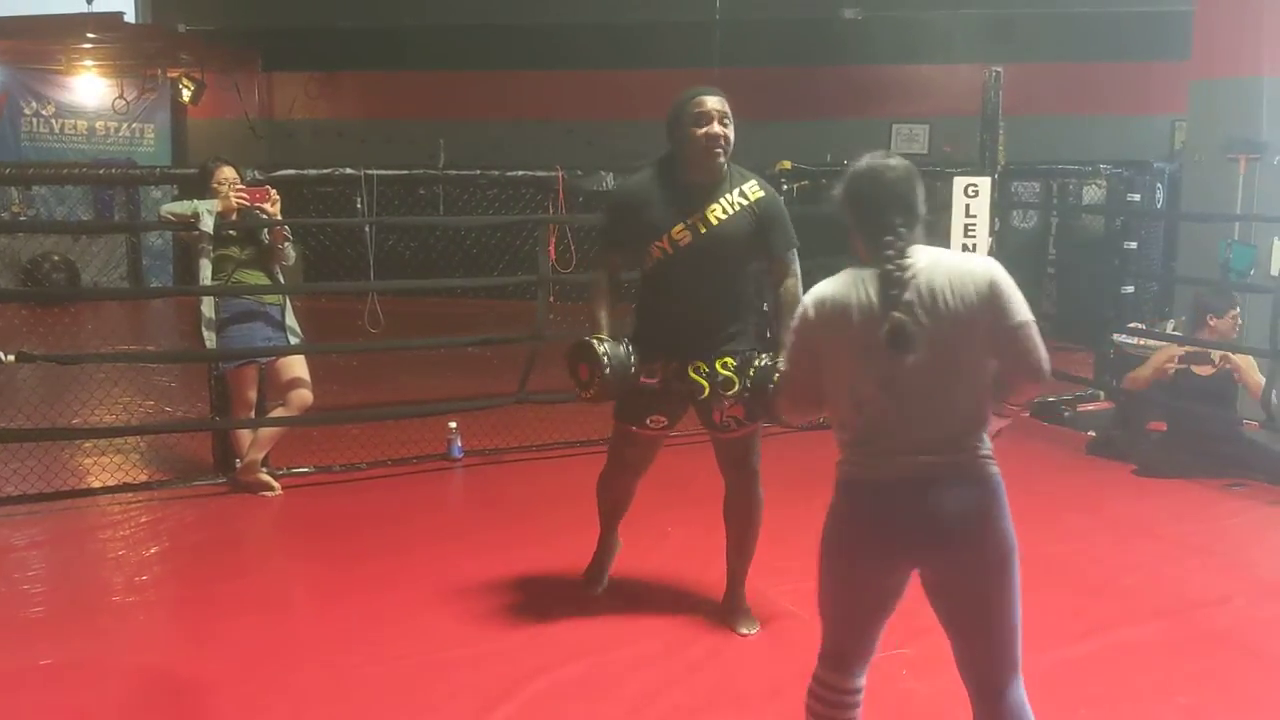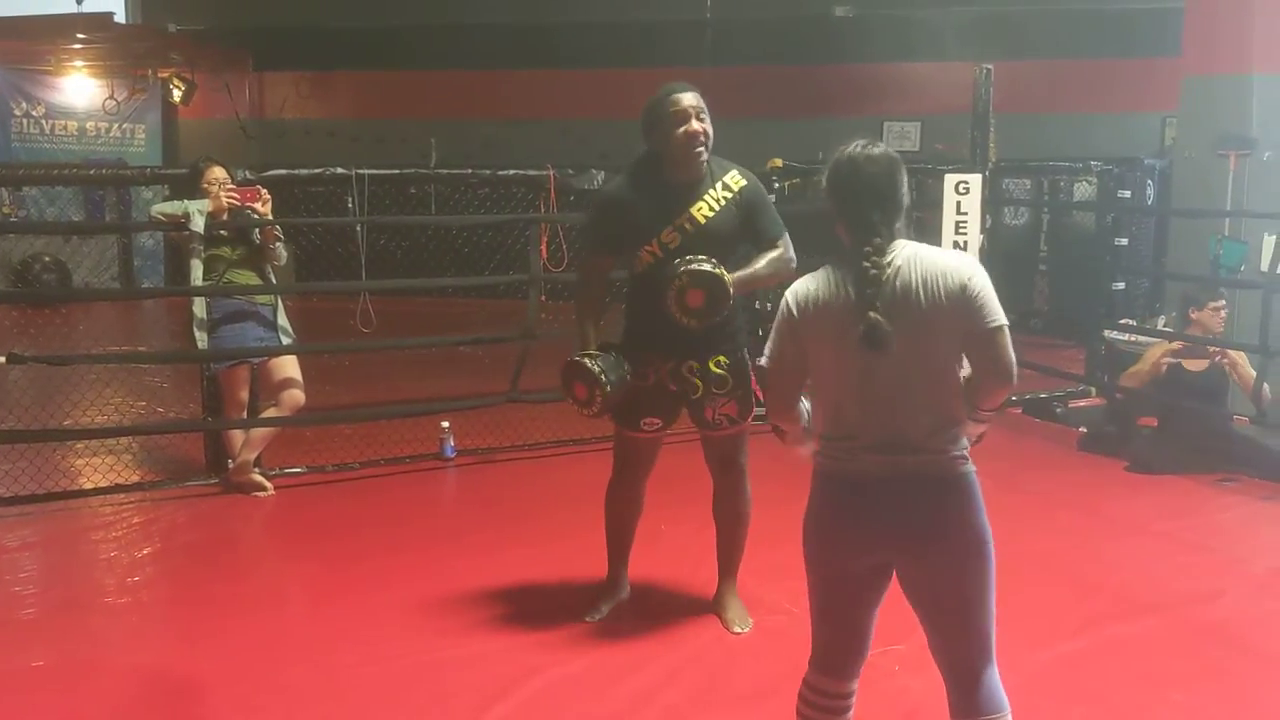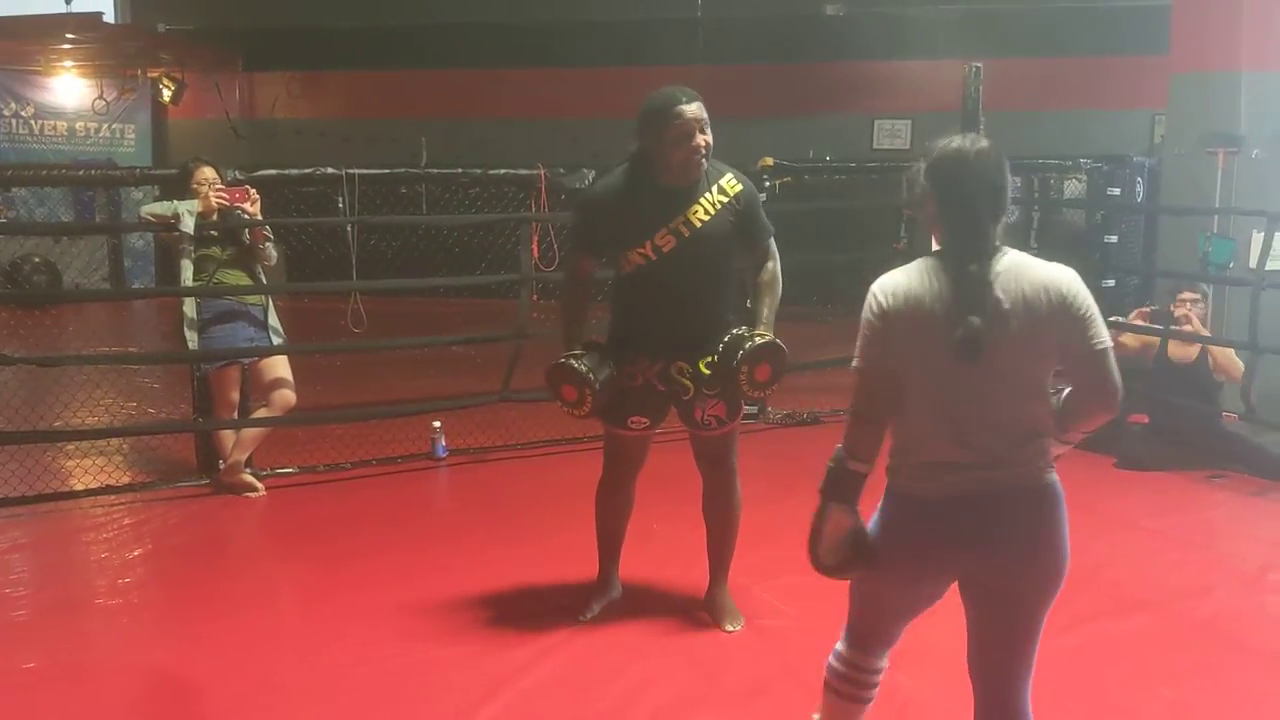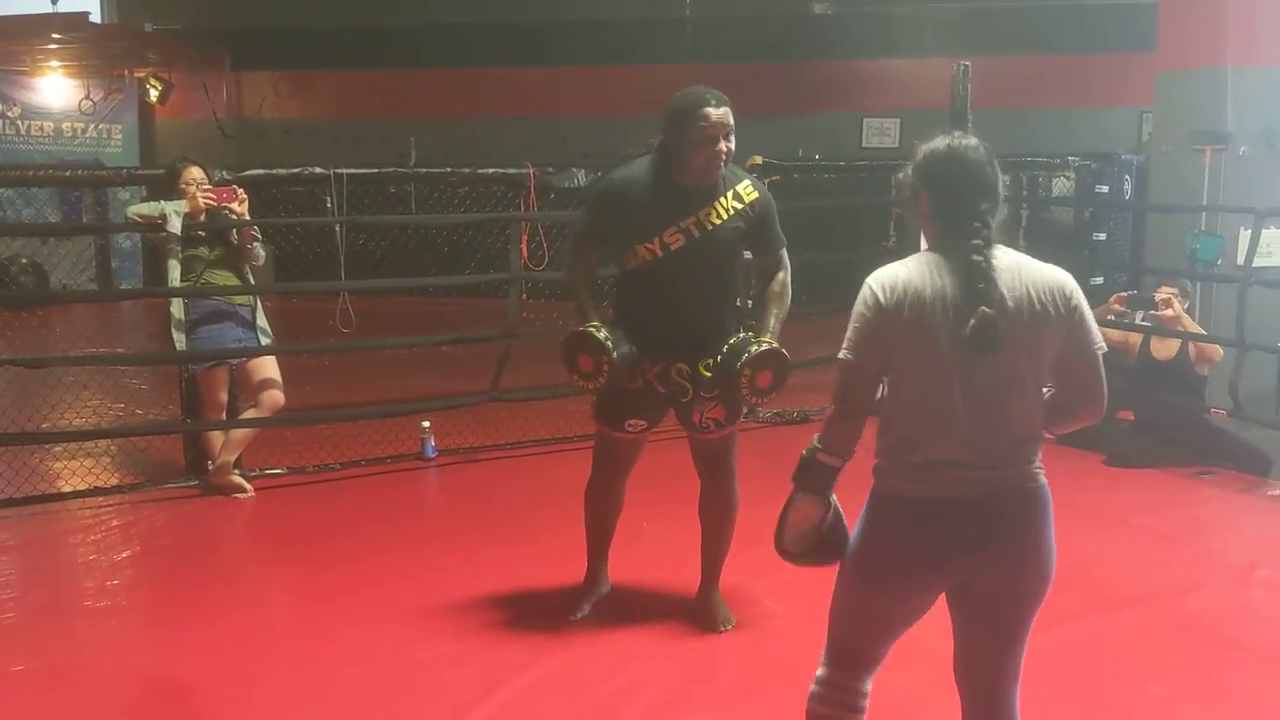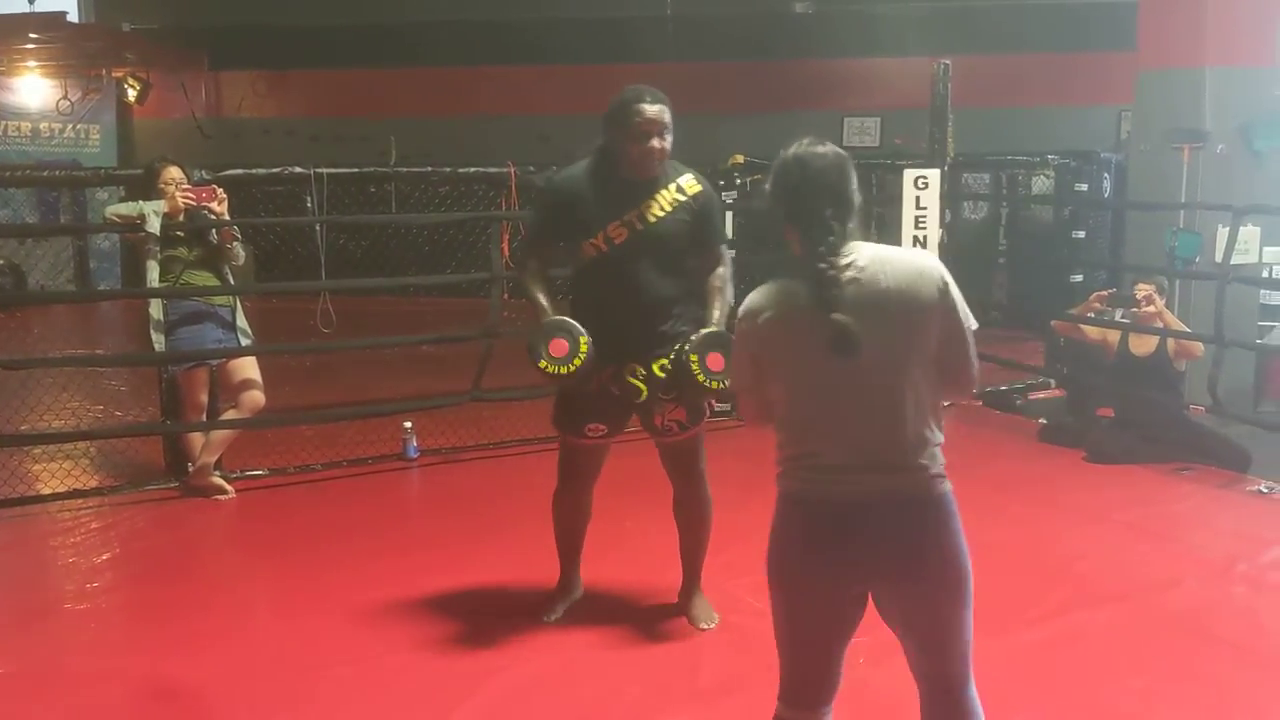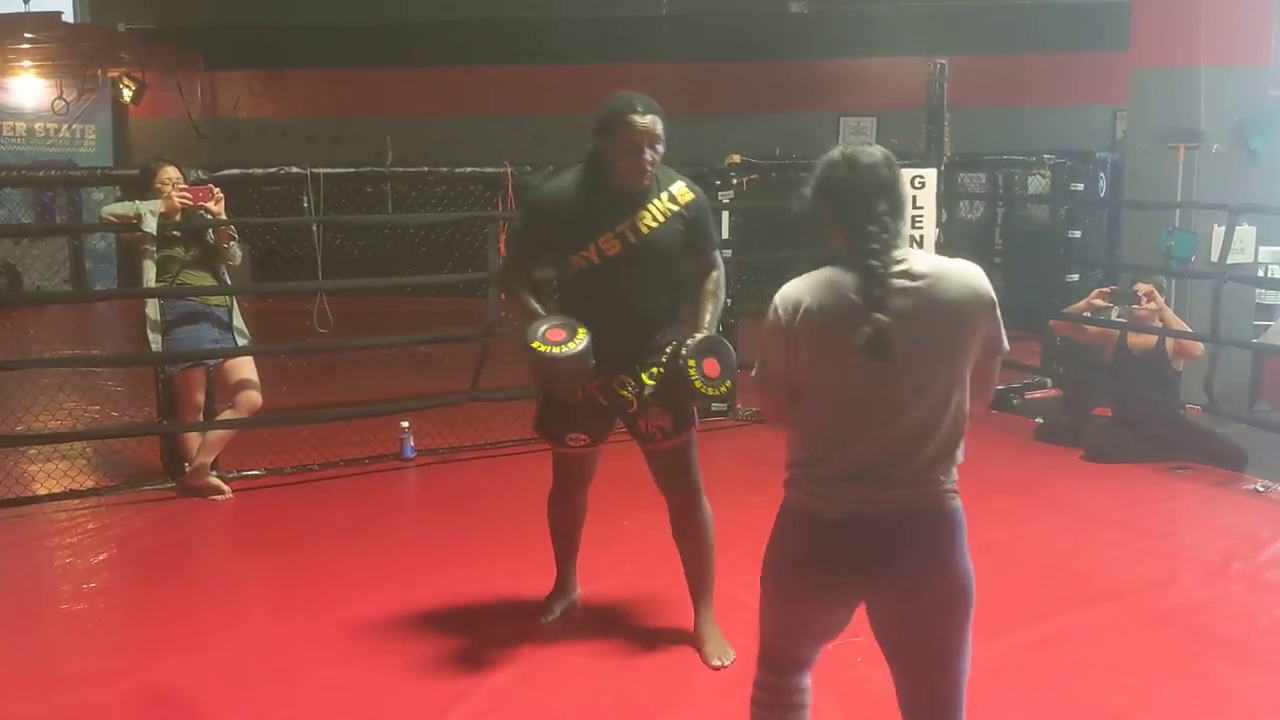
dt=0.5s
person 1, frame 1
left shoulder: (825, 301)
right shoulder: (980, 274)
left elbow: (795, 403)
right elbow: (1033, 370)
right wrist: (986, 405)
left hip: (867, 507)
right hip: (967, 502)
left knee: (842, 660)
person 1, frame 2
left shoulder: (805, 295)
right shoulder: (956, 271)
left elbow: (780, 407)
right elbow: (999, 376)
right wrist: (967, 422)
left hip: (843, 501)
right hip: (940, 498)
left knee: (834, 664)
right knee: (973, 669)
person 1, frame 3
left shoulder: (893, 293)
right shoulder: (1057, 287)
left elbow: (870, 415)
right elbow: (1102, 397)
left wrist: (839, 498)
right wrist: (1050, 430)
left hip: (920, 514)
right hip: (1022, 516)
left knee: (864, 637)
person 1, frame 4
left shoulder: (889, 286)
right shoulder: (1053, 287)
left elbow: (849, 407)
right elbow: (1087, 402)
left wrist: (813, 485)
left hip: (908, 515)
right hip: (1013, 519)
left knee: (846, 665)
person 1, frame 5
left shoulder: (760, 311)
right shoulder: (924, 273)
left elbow: (757, 413)
right elbow: (960, 380)
left hip: (813, 525)
right hip: (916, 516)
person 1, frame 6
left shoulder: (796, 302)
right shoulder: (970, 287)
left elbow: (777, 409)
right elbow: (978, 395)
left hip: (817, 532)
right hip: (924, 533)
left knee: (781, 666)
person 2, frame 1
left shoulder: (758, 196)
right shoulder: (637, 194)
left elbow: (789, 273)
right elbow: (609, 268)
right wrist: (602, 334)
left hip: (732, 357)
right hip: (655, 355)
left knee: (743, 471)
right knee: (623, 464)
left ankle: (734, 592)
right ankle: (604, 551)
person 2, frame 2
left shoulder: (740, 185)
right shoulder: (620, 197)
left elbow: (785, 256)
right elbow: (594, 275)
left wrist: (731, 281)
right wrist: (590, 346)
left hip: (720, 353)
right hip: (647, 355)
left knee: (730, 469)
right knee: (629, 470)
left ankle: (727, 588)
right ankle: (616, 580)
person 2, frame 3
left shoulder: (734, 189)
right shoulder: (609, 197)
left elbow: (765, 260)
right elbow: (580, 274)
left wrist: (763, 329)
right wrist: (574, 346)
left hip: (712, 354)
right hip: (636, 355)
left knee: (720, 469)
right knee: (619, 468)
left ankle: (719, 588)
right ankle: (608, 578)
person 2, frame 4
left shoulder: (750, 195)
right shoulder: (624, 187)
left elbow: (776, 269)
right elbow: (583, 254)
left wrist: (768, 335)
right wrist: (589, 318)
left hip: (712, 356)
right hip: (636, 353)
left knee: (719, 471)
right knee: (609, 468)
left ankle: (710, 588)
right ankle: (596, 576)
person 2, frame 5
left shoulder: (694, 190)
right shoulder: (568, 189)
left elbow: (717, 265)
right elbow: (535, 258)
left wrist: (713, 328)
right wrist: (547, 314)
left hip: (672, 355)
right hip: (596, 358)
left knee: (690, 475)
right knee: (576, 476)
left ankle: (691, 586)
right ankle: (570, 581)
person 2, frame 6
left shoulder: (685, 198)
right shoulder: (557, 199)
left elbow: (710, 271)
right elbow: (516, 268)
left wrist: (704, 333)
right wrist: (540, 317)
left hip: (659, 365)
left knee: (685, 488)
right knee: (570, 481)
left ankle: (705, 616)
right ankle: (566, 583)
person 3, frame 1
right shoulder: (205, 227)
left elbow: (286, 258)
right elbow: (166, 211)
left wrist: (275, 219)
right wrist: (218, 208)
left hip: (276, 315)
right hip: (237, 316)
left knee: (301, 397)
right knee: (244, 403)
left ankle: (250, 464)
right ankle: (250, 468)
person 3, frame 2
left shoulder: (246, 222)
right shoulder: (196, 226)
left elbow: (278, 258)
right elbow: (156, 212)
left wrist: (267, 220)
right wrist: (208, 208)
left hip: (267, 315)
right hip: (229, 316)
left knee: (293, 397)
right knee: (237, 403)
left ankle: (242, 465)
right ankle: (242, 469)
person 3, frame 3
left shoulder: (236, 221)
right shoulder: (185, 227)
left elbow: (268, 258)
right elbow: (146, 212)
left wrist: (256, 219)
right wrist: (198, 208)
left hip: (258, 315)
right hip: (218, 316)
left knee: (283, 397)
right knee: (227, 403)
left ankle: (233, 465)
right ankle: (233, 470)
person 3, frame 4
right shoulder: (173, 227)
left elbow: (256, 258)
right elbow: (132, 213)
left wrist: (244, 219)
right wrist: (185, 209)
left hip: (246, 316)
right hip: (207, 317)
left knee: (272, 398)
right knee: (216, 404)
left ankle: (222, 467)
right ankle: (222, 470)
person 3, frame 5
right shoulder: (152, 227)
left elbow: (236, 258)
right elbow: (111, 213)
left wrist: (223, 218)
right wrist: (163, 208)
left hip: (226, 316)
right hip: (186, 317)
left knee: (253, 399)
right knee: (196, 406)
left ankle: (202, 469)
right ankle: (202, 473)
person 3, frame 6
left shoulder: (199, 222)
right shoulder: (149, 227)
left elbow: (233, 257)
right elbow: (107, 212)
left wrist: (220, 218)
right wrist: (160, 208)
left hip: (223, 316)
right hip: (183, 317)
left knee: (250, 398)
right knee: (192, 405)
left ankle: (198, 469)
right ankle: (199, 472)
person 4, frame 1
left shoulder: (1238, 358)
right shoulder: (1171, 353)
right elbow: (1126, 389)
left wrist: (1238, 367)
right wrist: (1159, 368)
left hip: (1227, 442)
right hip: (1181, 443)
right knee: (1147, 457)
person 4, frame 2
left shoulder: (1227, 354)
right shoulder: (1163, 349)
left elbow: (1263, 400)
right elbow: (1122, 389)
left wrist: (1235, 364)
right wrist: (1156, 363)
left hip: (1219, 438)
right hip: (1173, 439)
right knee: (1141, 453)
person 4, frame 3
left shoulder: (1213, 349)
right shoulder: (1153, 342)
left elbow: (1237, 375)
left wrist: (1198, 331)
left hip: (1208, 436)
right hip: (1161, 435)
right knee: (1130, 450)
person 4, frame 4
left shoulder: (1193, 343)
right shoulder: (1136, 337)
left elbow: (1216, 356)
left wrist: (1180, 315)
right wrist: (1108, 309)
left hip: (1194, 431)
right hip: (1148, 431)
left knee: (1259, 462)
right knee: (1116, 445)
right ankle: (1201, 460)
person 4, frame 5
left shoulder: (1172, 339)
right shoulder: (1114, 334)
left elbow: (1197, 351)
right elbow: (1059, 325)
left wrist: (1162, 312)
right wrist: (1087, 307)
left hip: (1173, 426)
right hip: (1127, 427)
left knee: (1238, 458)
right knee: (1096, 442)
right ankle: (1180, 456)
person 4, frame 6
left shoulder: (1171, 338)
right shoulder: (1113, 333)
left elbow: (1196, 351)
right elbow: (1057, 324)
left wrist: (1162, 309)
right wrist: (1087, 304)
left hip: (1170, 425)
right hip: (1125, 426)
left knee: (1234, 457)
right knee: (1093, 440)
right ankle: (1176, 455)
